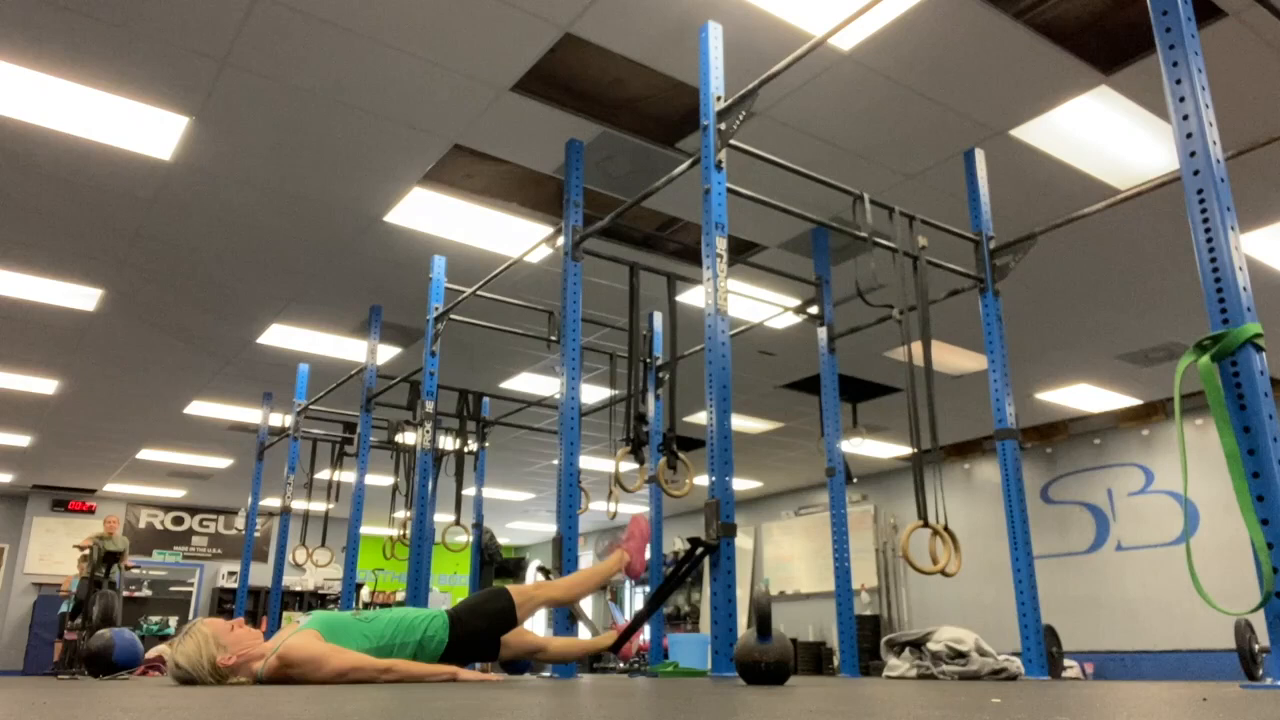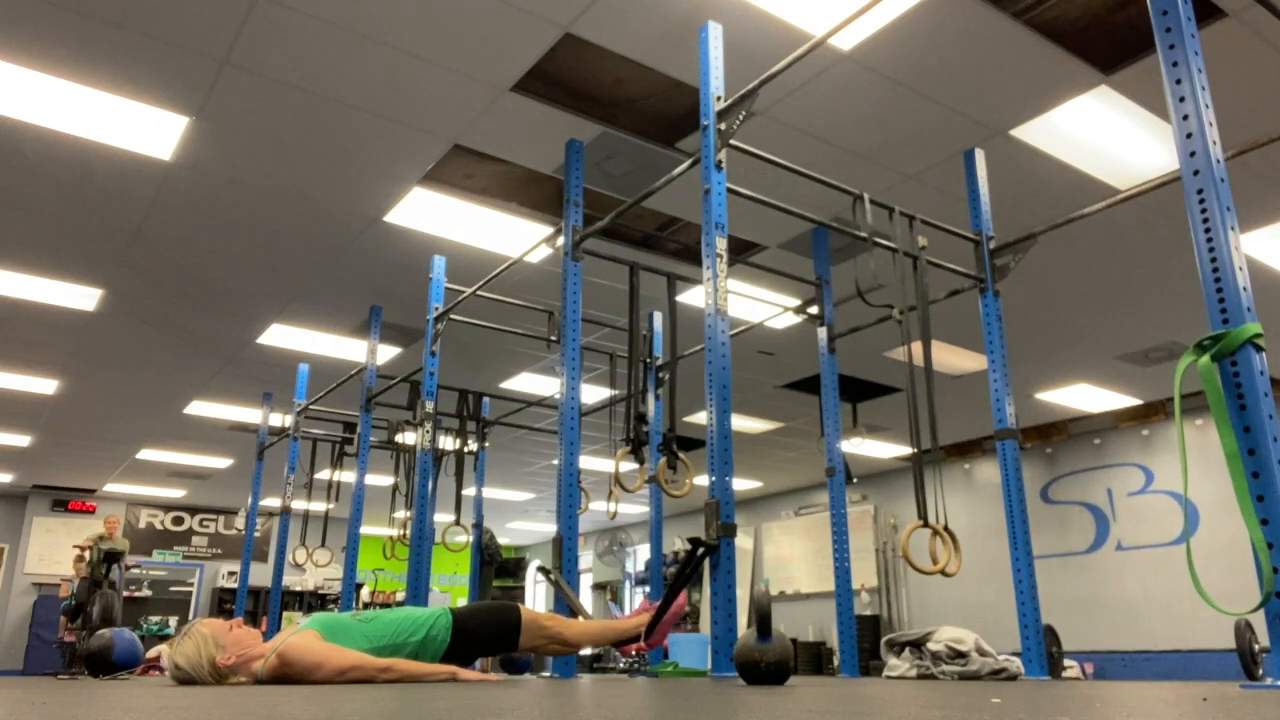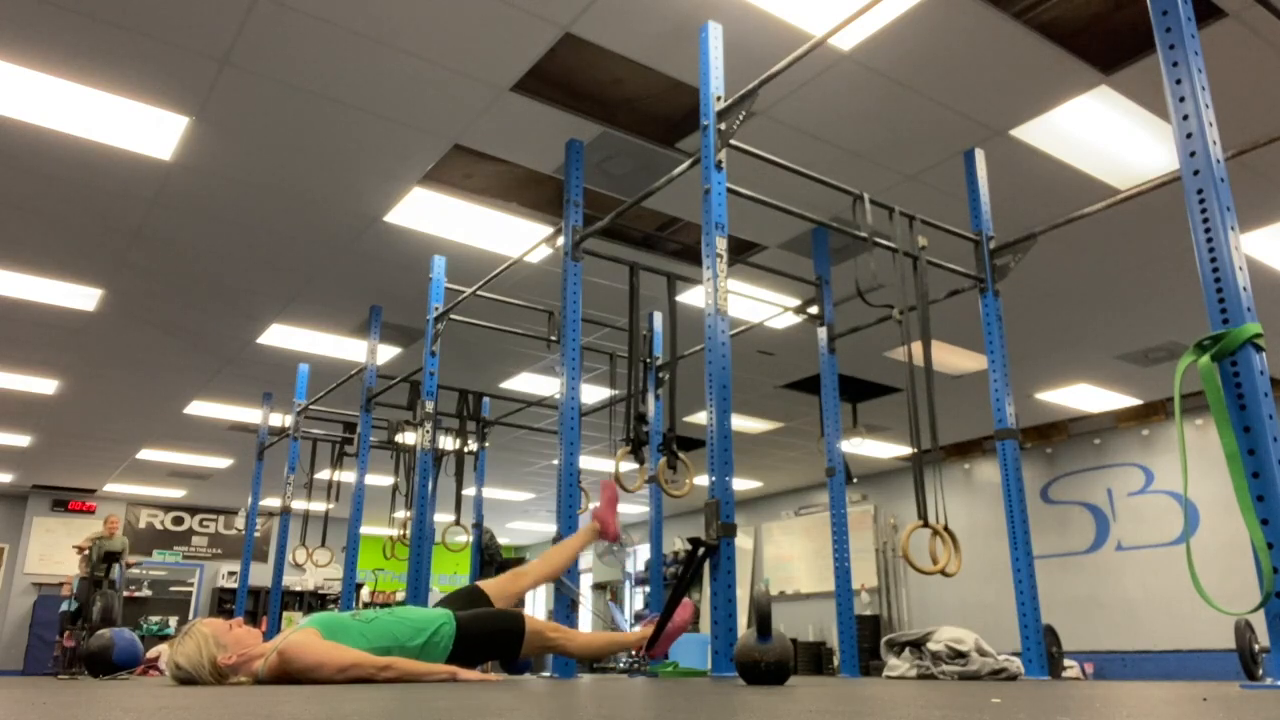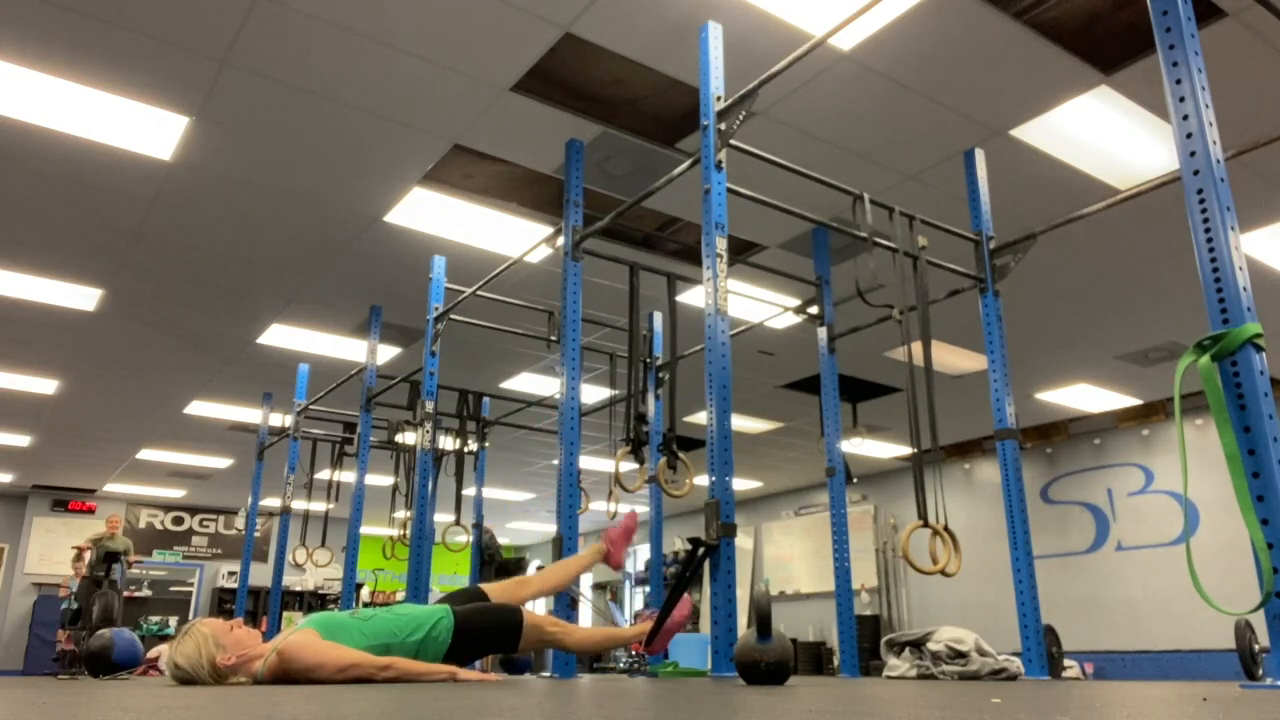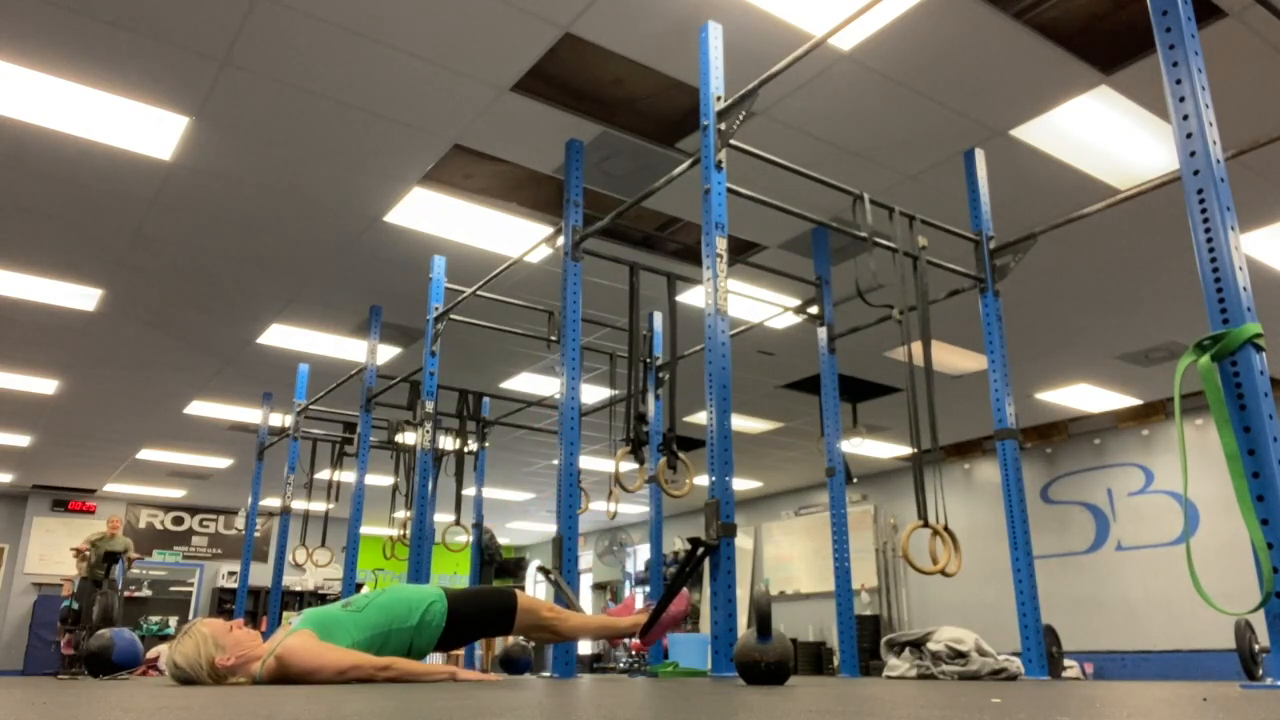
dt=1s
person 1, frame 1
left shoulder: (271, 658)
right shoulder: (290, 658)
right elbow: (380, 668)
right wrist: (457, 673)
left hip: (437, 633)
right hip: (444, 636)
left knee: (533, 646)
right knee: (537, 593)
left ankle: (607, 642)
right ankle: (625, 559)
person 1, frame 2
left shoulder: (275, 653)
right shoulder: (289, 658)
right elbow: (381, 668)
right wrist: (457, 673)
left hip: (433, 626)
right hip: (443, 635)
left knee: (539, 634)
right knee: (547, 626)
left ankle: (629, 629)
right ankle: (642, 628)
person 1, frame 3
left shoulder: (279, 646)
right shoulder: (290, 656)
right elbow: (382, 666)
right wrist: (457, 672)
left hip: (431, 624)
right hip: (444, 639)
left knee: (521, 579)
right knee: (553, 633)
left ankle: (596, 525)
right ankle: (646, 636)
person 1, frame 4
left shoulder: (274, 656)
right shoulder: (289, 656)
right elbow: (378, 667)
right wrist: (455, 672)
left hip: (431, 618)
right hip: (439, 634)
left knee: (525, 587)
right knee: (548, 628)
left ankle: (605, 549)
right ankle: (647, 633)
person 1, frame 5
left shoulder: (275, 652)
right shoulder: (289, 659)
right elbow: (378, 667)
right wrist: (456, 673)
left hip: (427, 608)
right hip: (436, 616)
left knee: (529, 621)
right knee: (547, 616)
left ankle: (614, 622)
right ankle: (642, 624)
